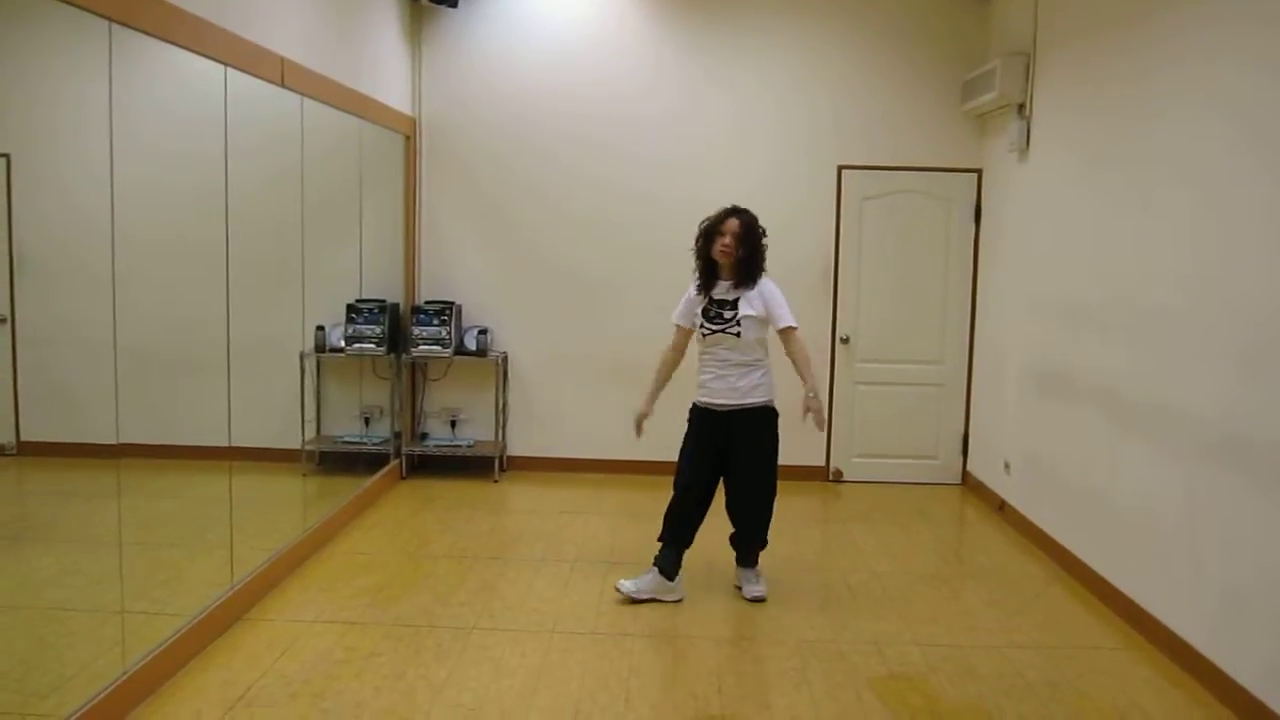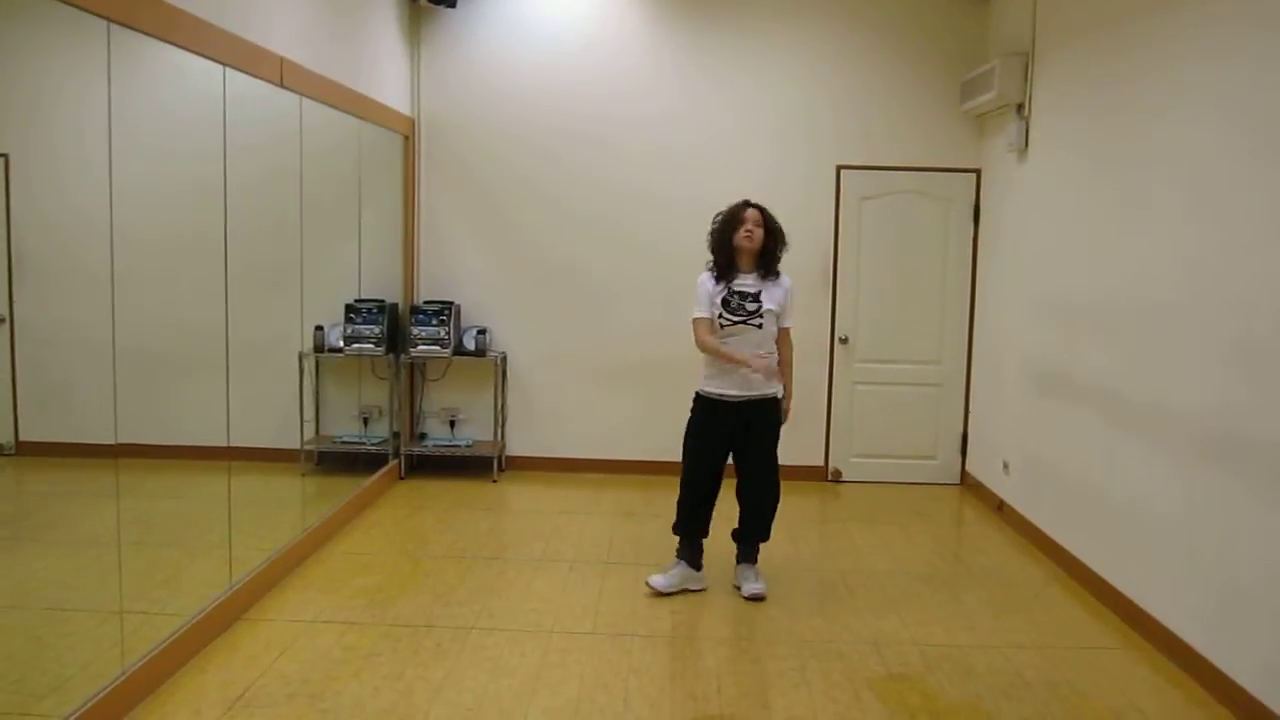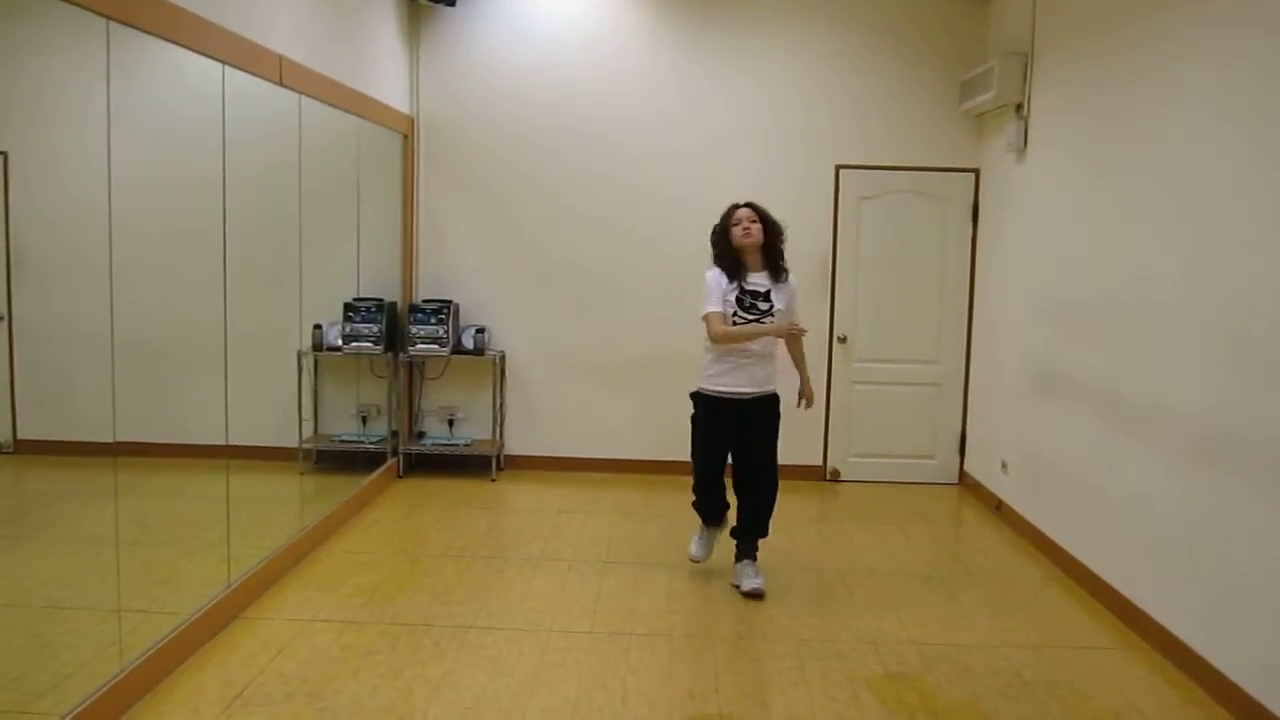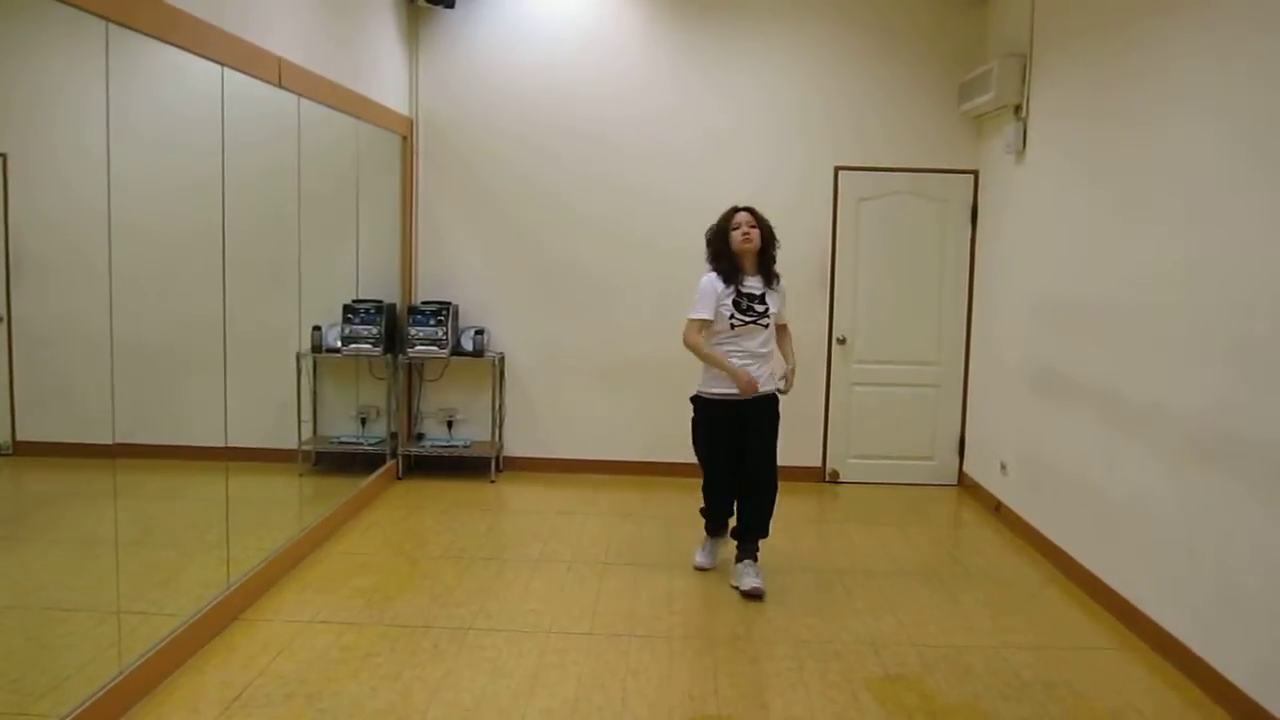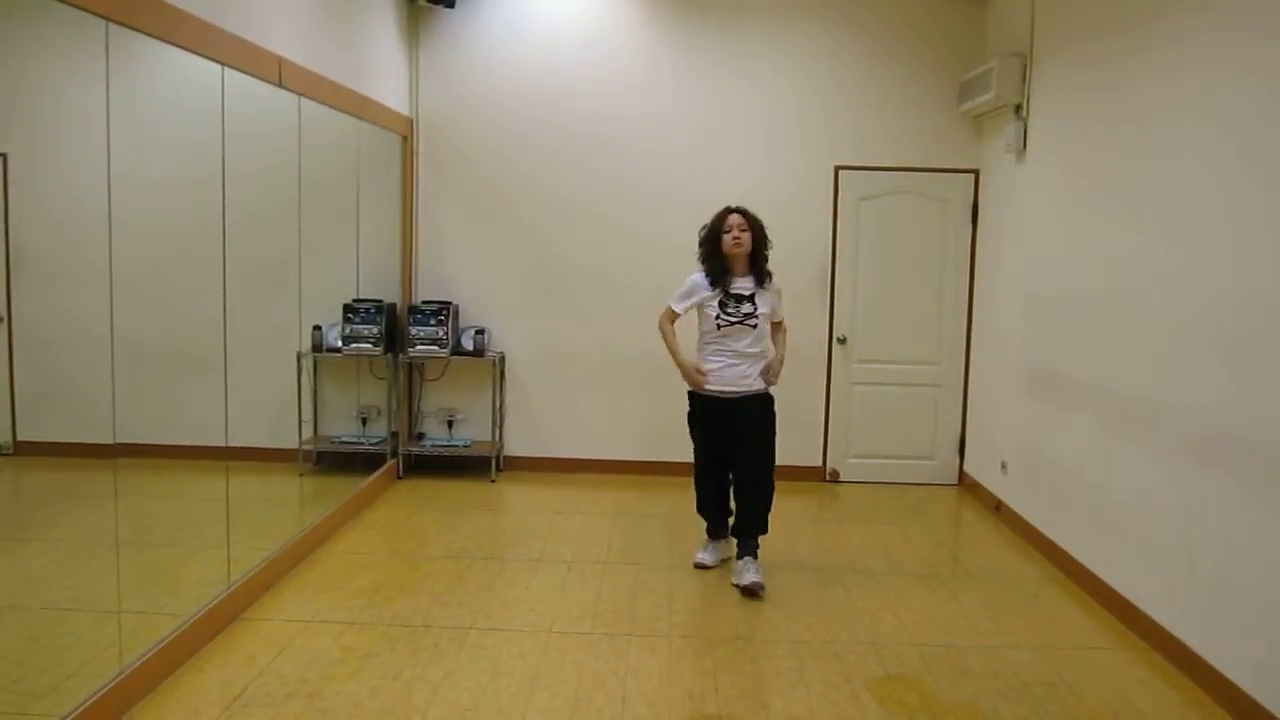
dt=0.2s
person 1, frame 1
left shoulder: (762, 290)
right shoulder: (699, 291)
left elbow: (792, 339)
right elbow: (676, 348)
left wrist: (811, 390)
right wrist: (650, 398)
left hip: (753, 411)
right hip: (708, 410)
left knee: (751, 495)
right knee: (689, 490)
left ankle: (748, 568)
right ankle: (664, 575)
person 1, frame 2
left shoulder: (778, 284)
right shoulder: (710, 281)
left elbow: (783, 342)
right elbow: (702, 339)
left wrist: (788, 393)
right wrist: (747, 361)
left hip: (761, 402)
right hip: (714, 399)
left knee: (759, 487)
right knee: (697, 479)
left ankle: (747, 565)
right ankle: (688, 565)
person 1, frame 3
left shoulder: (782, 282)
right shoulder: (717, 278)
left elbow: (792, 333)
right elbow: (716, 332)
left wrist: (805, 379)
right wrist: (768, 329)
left hip: (761, 398)
right hip: (715, 396)
left knee: (759, 480)
right knee: (707, 472)
left ankle: (746, 560)
right ankle: (711, 524)
person 1, frame 4
left shoulder: (774, 285)
right shoulder: (713, 282)
right elbow: (691, 336)
left wrist: (789, 365)
right wrist: (731, 370)
left hip: (761, 399)
right hip: (716, 398)
left knee: (759, 479)
right knee: (718, 476)
left ankle: (746, 559)
right ankle: (714, 534)
person 1, frame 5
left shoulder: (768, 284)
right shoulder: (701, 283)
left elbow: (778, 325)
right elbow: (665, 320)
left wrist: (778, 357)
right wrist: (683, 364)
left hip: (754, 397)
right hip: (709, 395)
left knee: (755, 475)
right knee: (710, 472)
left ankle: (747, 556)
right ankle: (717, 537)
